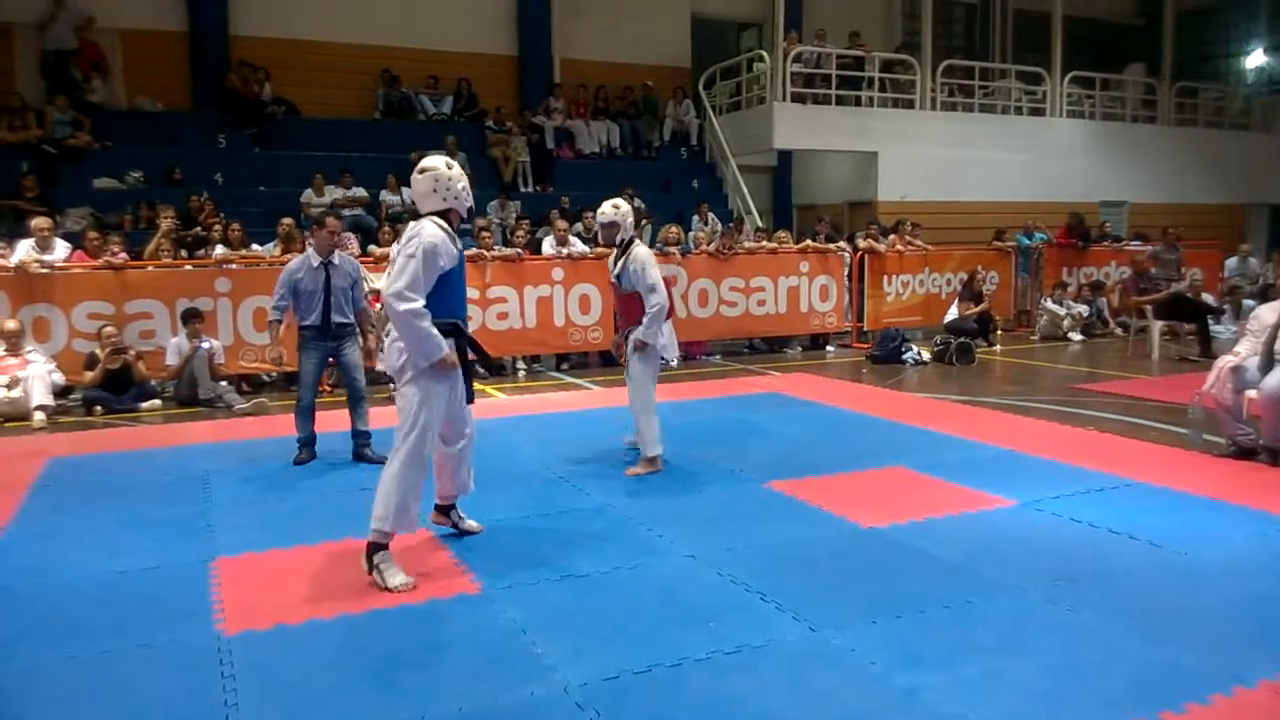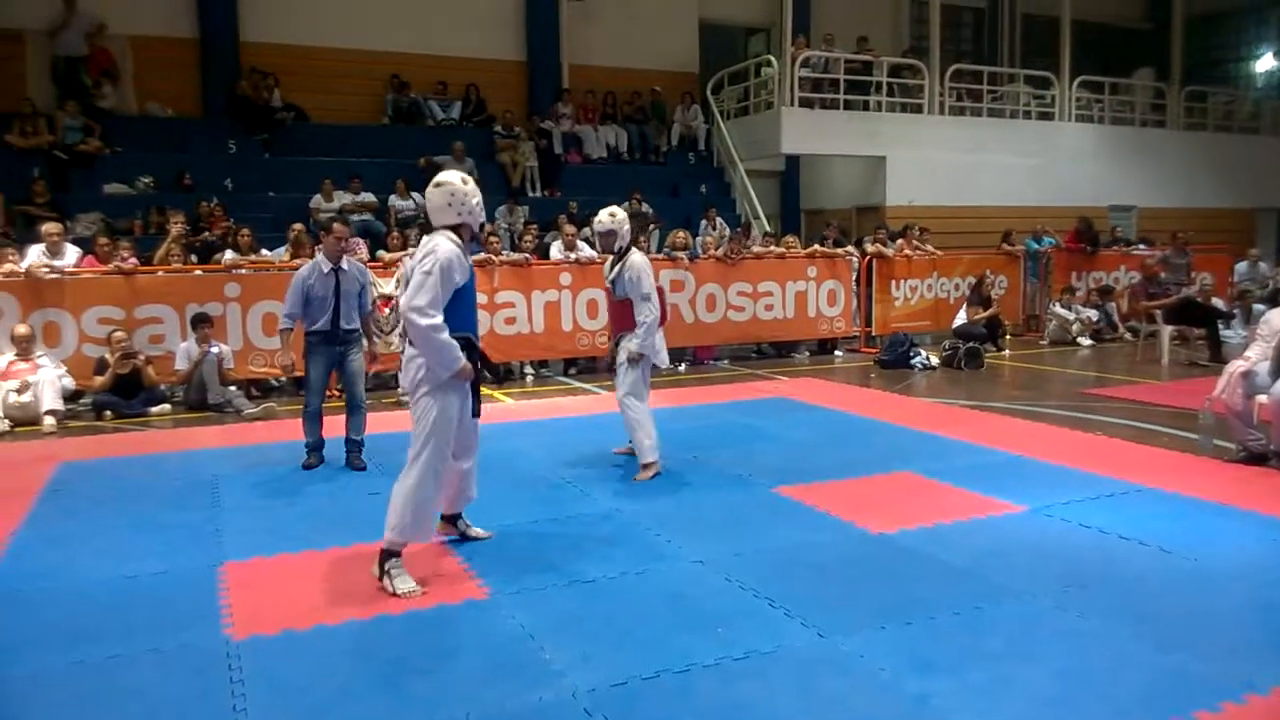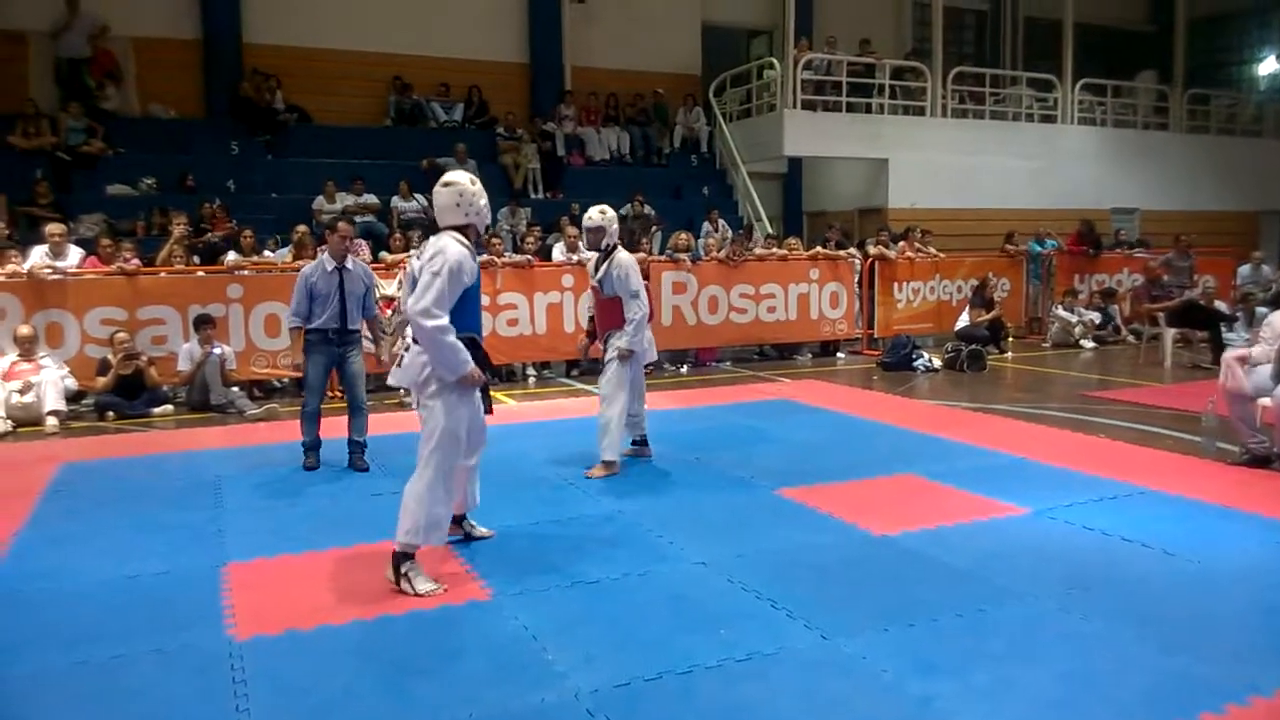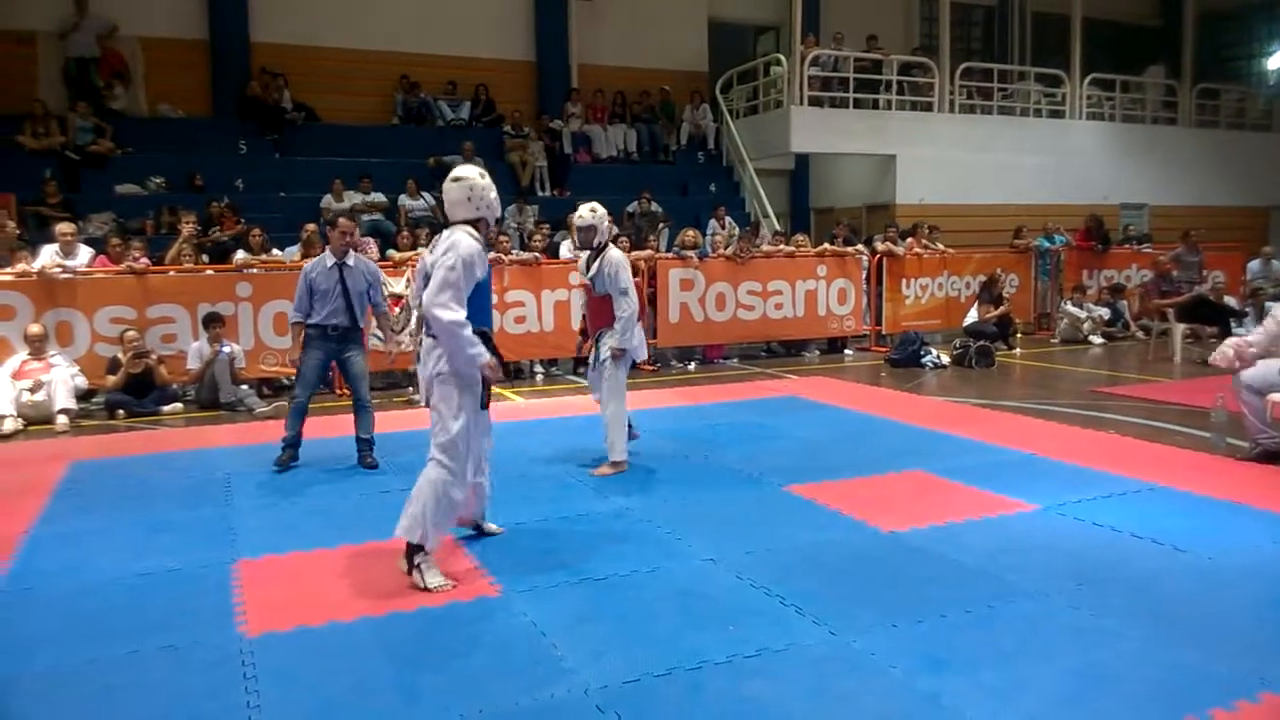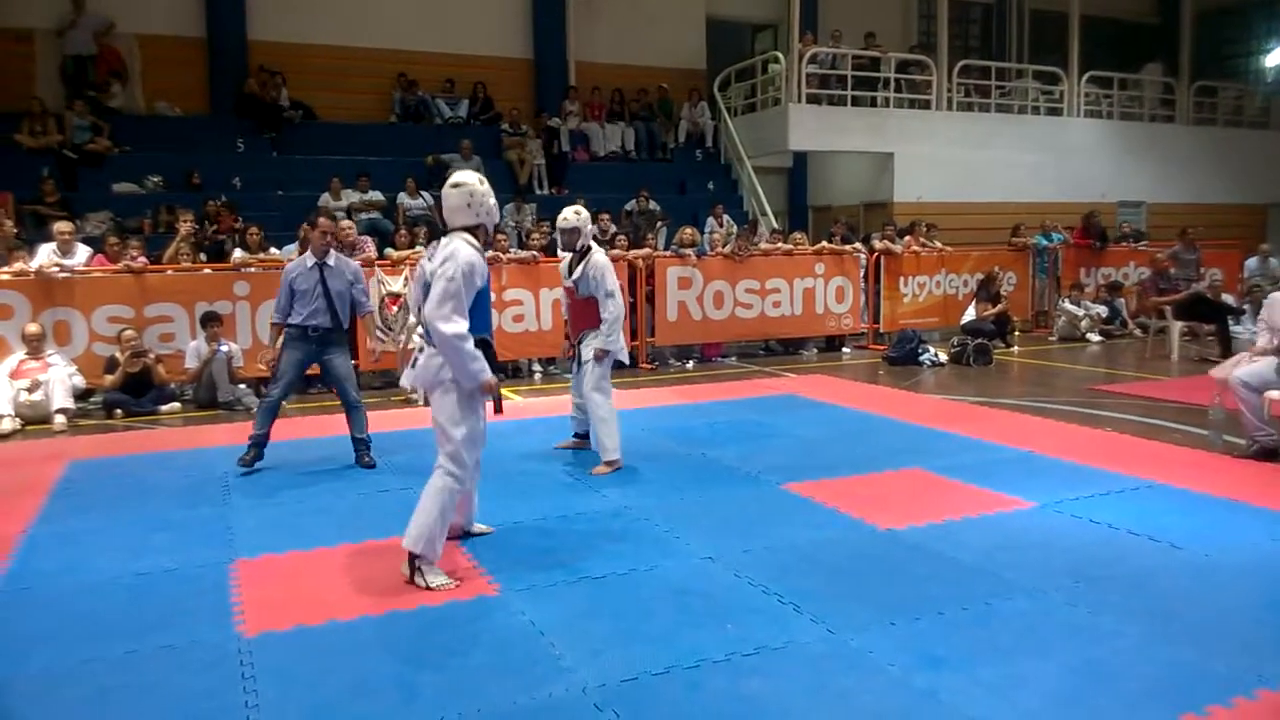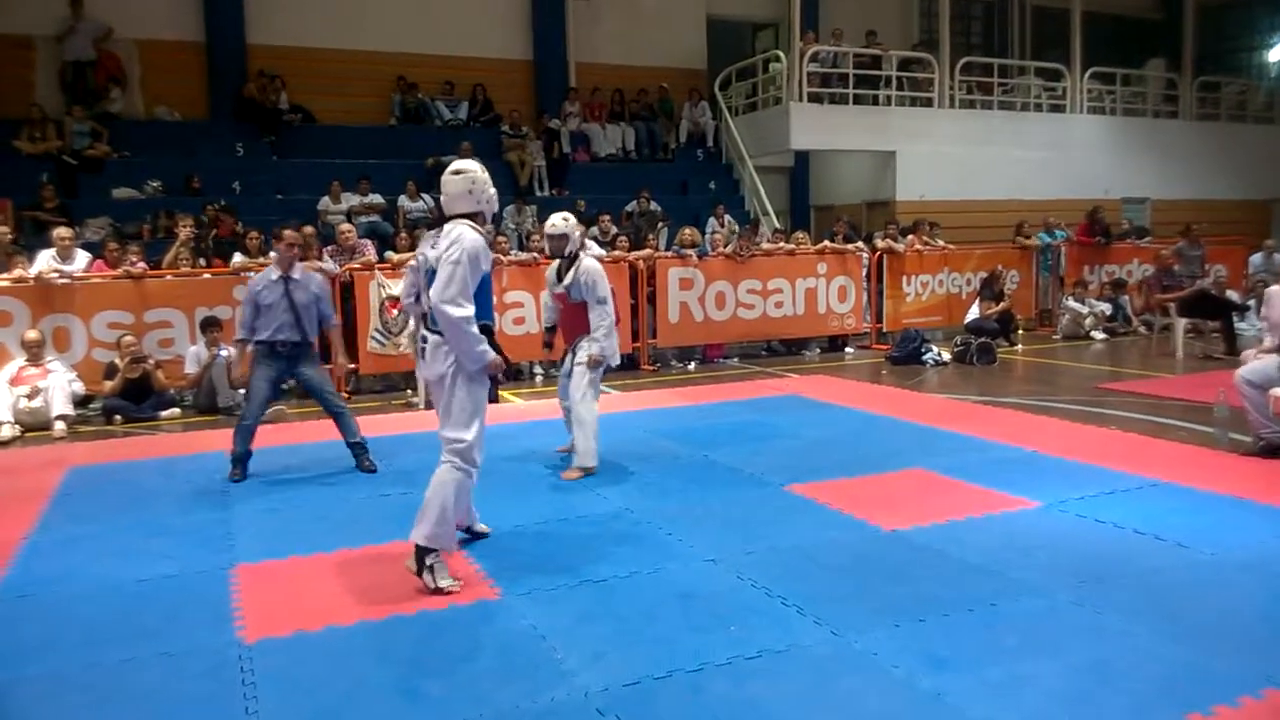
dt=0.2s
person 1, frame 1
left shoulder: (442, 237)
right shoulder: (427, 238)
right elbow: (396, 299)
left wrist: (446, 347)
right wrist: (436, 350)
left hip: (442, 352)
right hip: (425, 357)
left knee: (457, 432)
right knee: (413, 445)
left ankle: (446, 508)
right ankle: (379, 550)
person 1, frame 2
left shoulder: (449, 249)
right shoulder: (444, 252)
right elbow: (417, 313)
left wrist: (460, 358)
right wrist: (453, 362)
left hip: (450, 367)
right hip: (438, 372)
left knee: (463, 446)
right knee: (427, 459)
left ankle: (451, 517)
right ankle: (390, 556)
person 1, frame 3
left shoulder: (443, 249)
right shoulder: (453, 254)
left elbow: (421, 307)
right elbow: (423, 314)
right wrist: (461, 365)
left hip: (451, 364)
right hip: (444, 367)
left knee: (469, 445)
right knee: (439, 458)
left ankle: (457, 518)
right ankle: (403, 559)
person 1, frame 4
left shoulder: (454, 242)
right shoulder: (465, 248)
left elbow: (434, 300)
right elbow: (440, 309)
right wrist: (478, 356)
left hip: (456, 358)
right hip: (454, 362)
left knee: (476, 441)
right knee: (450, 454)
left ankle: (470, 513)
right ankle: (416, 550)
person 1, frame 5
left shoulder: (444, 250)
right shoulder: (465, 257)
left elbow: (423, 308)
right elbow: (443, 323)
right wrist: (479, 373)
left hip: (444, 364)
right hip: (454, 369)
left knee: (469, 450)
right knee: (456, 459)
left ankle: (458, 520)
right ankle: (419, 556)
person 1, frame 6
left shoulder: (438, 240)
right shoulder: (469, 241)
left elbow: (417, 299)
right elbow: (449, 306)
right wrist: (484, 355)
left hip: (441, 351)
right hip: (459, 356)
left knee: (461, 442)
right knee: (461, 451)
left ankle: (460, 518)
right ankle: (427, 551)
person 2, frame 1
left shoulder: (640, 256)
right shoulder: (617, 256)
left elbow: (658, 301)
left wrist: (644, 336)
right wrist: (620, 334)
left hip: (647, 333)
right hip: (635, 332)
left knee: (641, 394)
right knee: (639, 391)
left ankle: (651, 457)
right ankle: (647, 436)
person 2, frame 2
left shoulder: (636, 264)
right shoulder: (613, 263)
left elbow: (650, 310)
left wrist: (638, 347)
right wrist: (616, 341)
left hip: (637, 341)
right hip: (626, 339)
left knee: (629, 397)
right knee: (633, 395)
left ankle: (650, 459)
right ankle: (639, 444)
person 2, frame 3
left shoulder: (623, 262)
right shoulder: (595, 262)
left elbow: (639, 307)
left wrist: (629, 343)
right wrist: (590, 335)
left hip: (626, 339)
right hip: (612, 337)
left knee: (612, 397)
right knee: (630, 396)
left ankle: (609, 460)
right ankle: (640, 444)
person 2, frame 4
left shoulder: (614, 260)
right shoulder: (587, 260)
left elbow: (628, 305)
left wrist: (620, 342)
right wrist: (585, 333)
left hip: (616, 336)
right hip: (601, 335)
left knee: (612, 396)
right knee: (599, 388)
left ankle: (618, 459)
right ankle: (625, 428)
person 2, frame 5
left shoulder: (598, 263)
right shoulder: (567, 264)
left elbow: (613, 307)
left wrist: (605, 343)
right wrist: (570, 337)
left hip: (599, 337)
right hip: (582, 337)
left knee: (595, 392)
right knee: (579, 389)
left ankle: (611, 456)
right ankle: (582, 436)
person 2, frame 6
left shoulder: (589, 268)
right shoulder: (554, 271)
left elbow: (604, 312)
right elbow: (551, 308)
left wrist: (598, 349)
right wrist: (548, 341)
left hip: (594, 341)
right hip: (575, 342)
left knee: (581, 394)
right knee: (567, 391)
left ankle: (585, 462)
right ankle: (578, 441)
person 3, frame 1
left shoulder: (351, 266)
right shoulder: (295, 269)
left elbow: (359, 305)
right elbow: (278, 308)
left wrist: (368, 337)
right wrist: (274, 345)
left hip: (346, 335)
right hip: (312, 337)
left knee: (358, 389)
right knee: (306, 397)
left ankle: (362, 445)
right ankle: (307, 446)
person 3, frame 2
left shoulder: (359, 272)
right shoulder: (305, 275)
left elbow: (365, 310)
right elbow: (289, 316)
left wrist: (371, 342)
right wrist: (287, 353)
left hip: (351, 341)
right hip: (319, 342)
left knee: (357, 399)
right knee: (313, 402)
left ankle: (354, 451)
right ankle: (314, 451)
person 3, frame 3
left shoulder: (363, 272)
right shoulder: (310, 273)
left elbow: (370, 312)
right elbow: (297, 317)
left wrist: (378, 345)
right wrist: (297, 352)
left hip: (350, 341)
right hip: (319, 341)
left knee: (358, 400)
right knee: (312, 401)
left ankle: (356, 452)
right ankle: (311, 451)
person 3, frame 4
left shoulder: (368, 269)
right shoulder: (312, 269)
left elbow: (380, 308)
right elbow: (300, 312)
left wrist: (389, 340)
right wrist: (296, 346)
left hip: (351, 338)
right hip: (318, 338)
left knee: (362, 397)
right knee: (301, 396)
left ankle: (365, 450)
right ankle: (290, 448)
person 3, frame 5
left shoulder: (350, 268)
right shoulder: (293, 270)
left elbow: (363, 306)
right elbow: (281, 311)
left wrist: (370, 338)
right wrist: (273, 346)
left hip: (333, 340)
right hip: (297, 339)
left knee: (351, 398)
right knee: (274, 395)
left ankle: (363, 450)
right ankle: (255, 448)
person 3, frame 6
left shoulder: (315, 282)
right shoulder: (257, 284)
left elbow: (330, 321)
right elbow: (245, 328)
left wrist: (339, 355)
right wrist: (241, 364)
left hip: (302, 353)
right hip: (267, 355)
left knee: (334, 403)
right knee: (250, 415)
left ankle: (361, 454)
right ankle: (239, 463)
